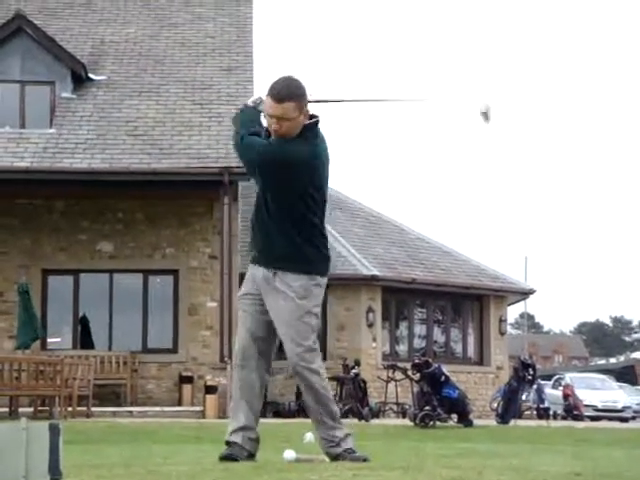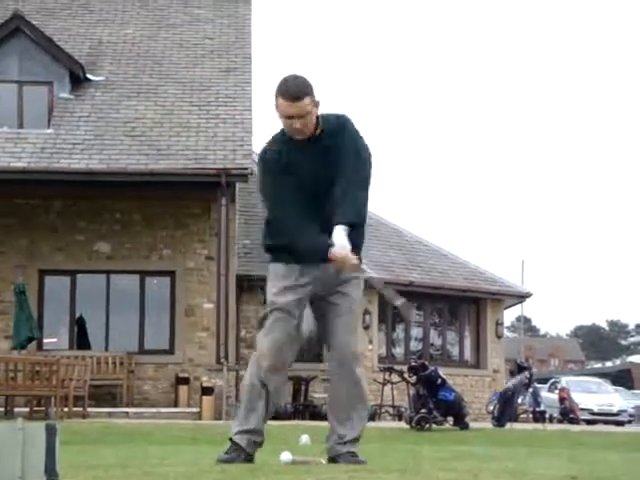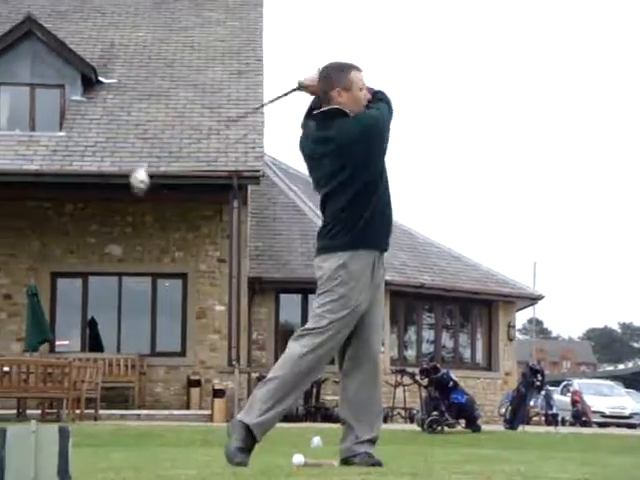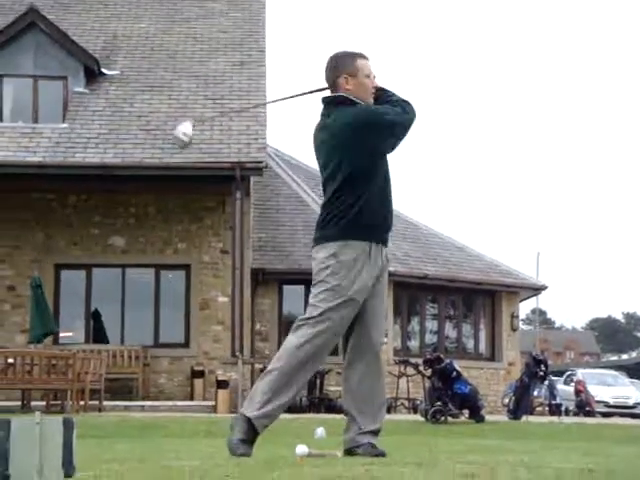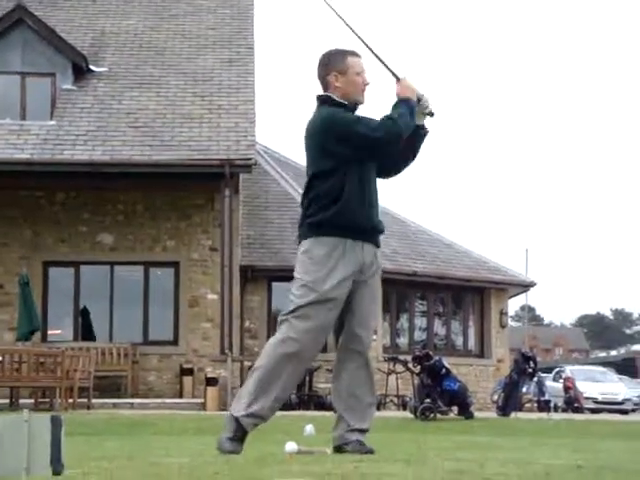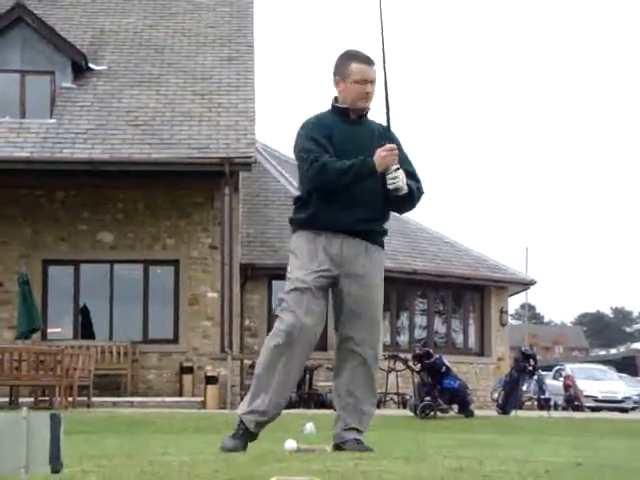
dt=0.4s
person 1, frame 1
left shoulder: (292, 155)
right shoulder: (308, 140)
left elbow: (245, 140)
left wrist: (248, 110)
right wrist: (260, 111)
left hip: (297, 273)
right hip: (264, 267)
left knee: (302, 357)
right knee: (247, 353)
left ankle: (338, 442)
right ankle: (242, 440)
person 1, frame 2
left shoulder: (341, 131)
right shoulder: (273, 155)
left elbow: (353, 181)
right elbow: (284, 218)
left wrist: (343, 232)
right wrist: (324, 249)
left hip: (342, 268)
right hip: (292, 267)
left knee: (345, 356)
right knee: (270, 355)
left ankle: (344, 443)
right ankle: (244, 440)
person 1, frame 3
left shoulder: (313, 136)
right shoulder: (363, 129)
right elbow: (379, 103)
left wrist: (319, 92)
right wrist: (327, 90)
left hip: (364, 259)
right hip: (349, 259)
left knee: (364, 357)
right knee: (313, 346)
left ankle: (358, 444)
right ankle: (249, 425)
person 1, frame 4
left shoulder: (330, 122)
right shoulder: (362, 119)
right elbow: (404, 111)
left wrist: (368, 94)
right wrist: (376, 94)
left hip: (367, 248)
right hip: (347, 248)
left knee: (368, 345)
right knee: (313, 334)
left ankle: (361, 434)
right ankle: (252, 417)
person 1, frame 5
left shoulder: (352, 125)
right shoulder: (328, 121)
left elbow: (390, 162)
right elbow: (386, 135)
left wrist: (417, 121)
right wrist: (406, 102)
left hip: (364, 247)
right hip: (328, 244)
left knee: (357, 344)
right knee: (297, 334)
left ankle: (351, 431)
right ankle: (241, 418)
person 1, frame 6
left shoulder: (383, 135)
right shoulder: (315, 128)
left elbow: (405, 198)
right elbow: (318, 174)
left wrist: (402, 183)
right wrist: (370, 167)
left hip: (366, 248)
right hip: (316, 241)
left knee: (360, 343)
right knee: (292, 331)
left ankle: (350, 430)
right ankle: (250, 420)
